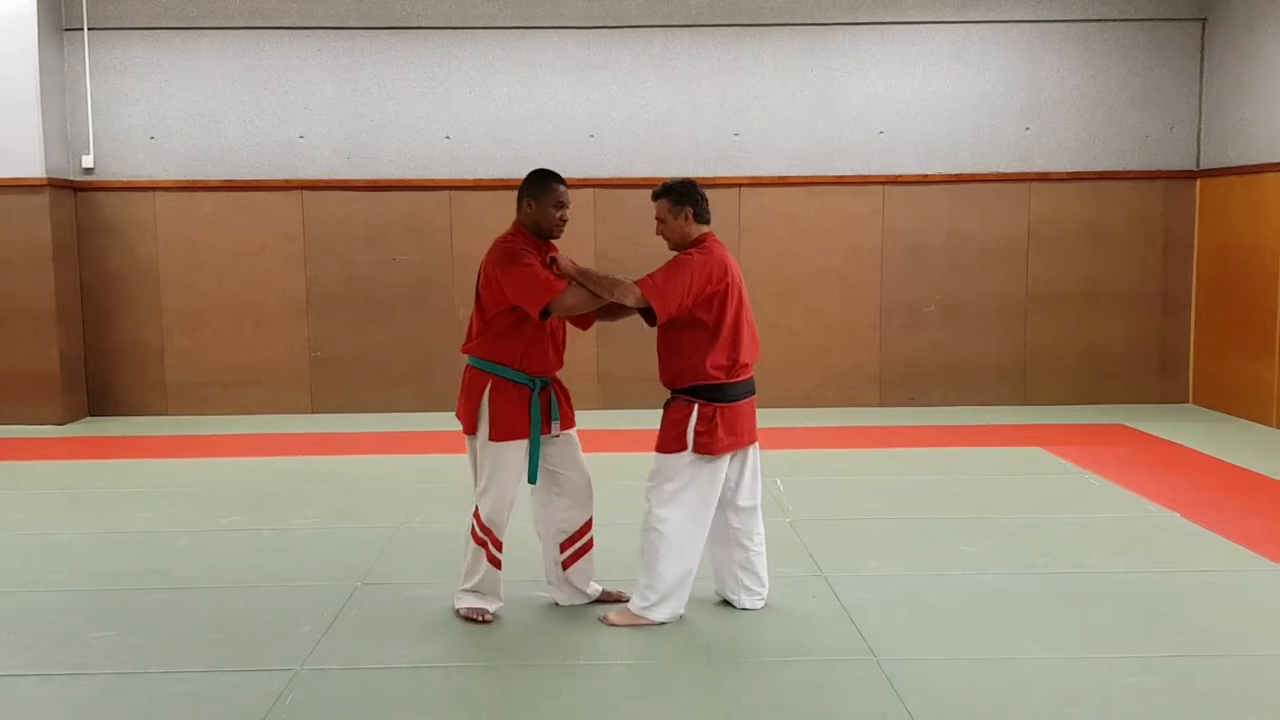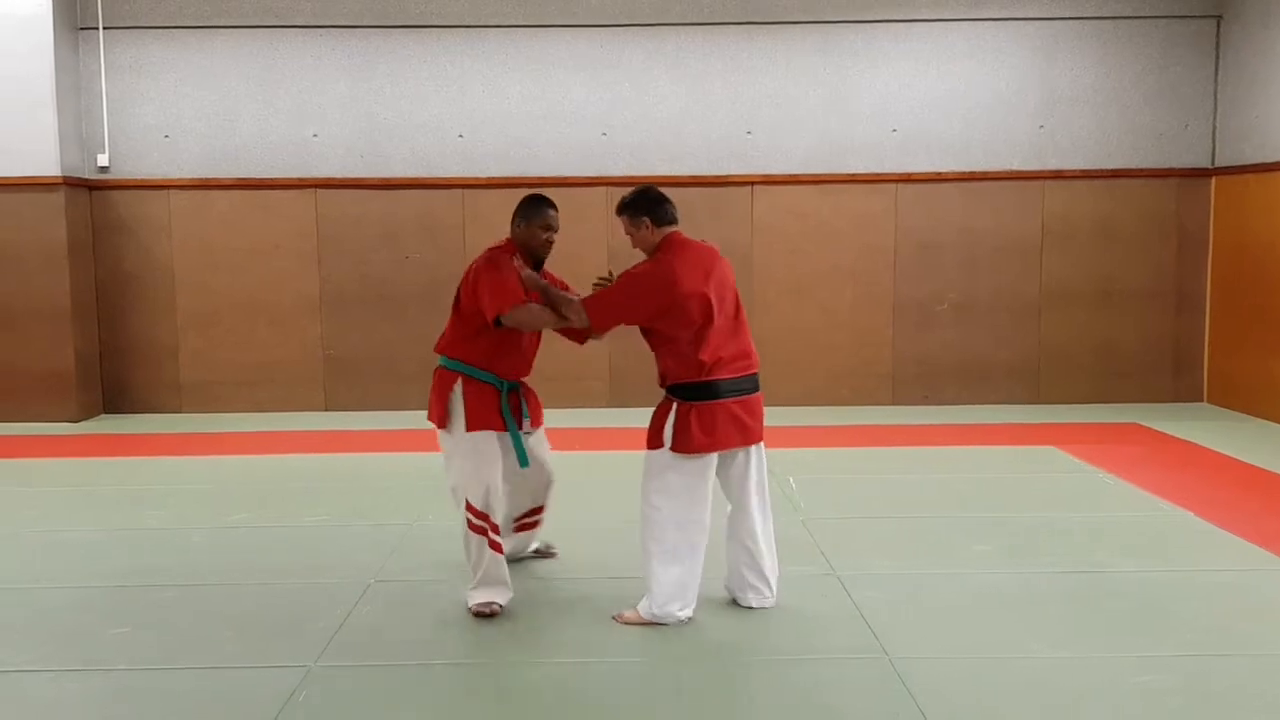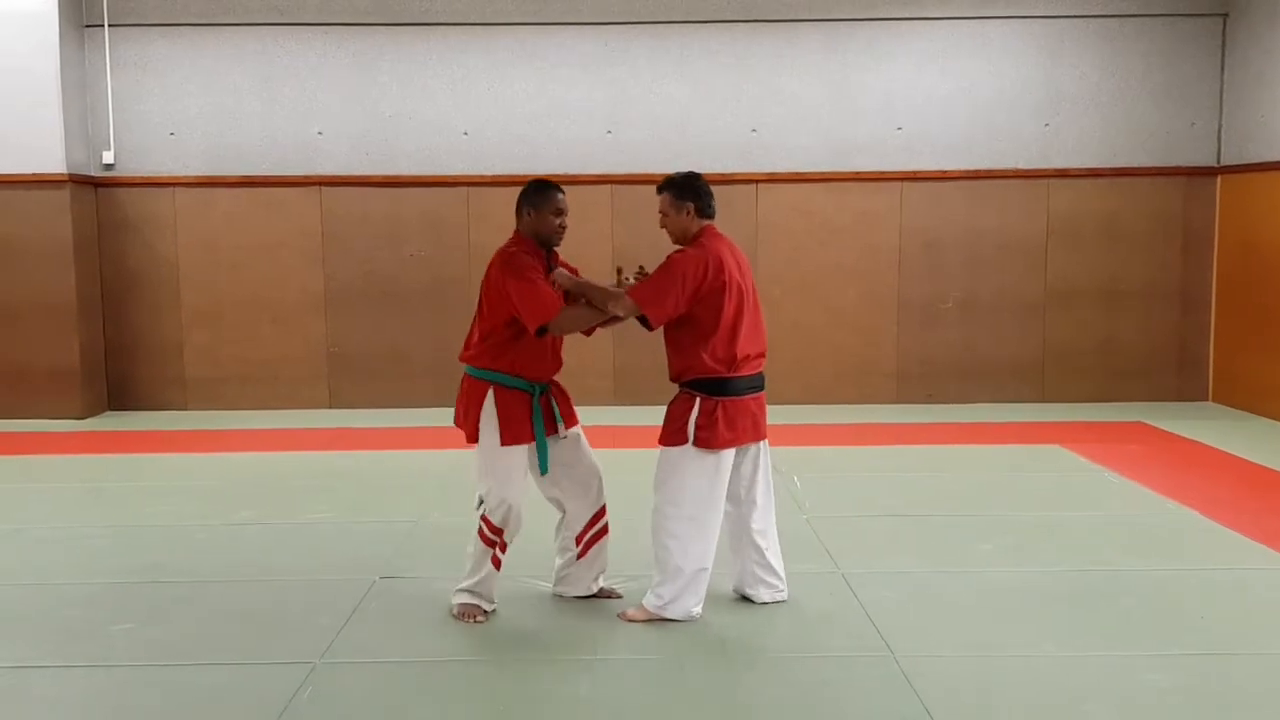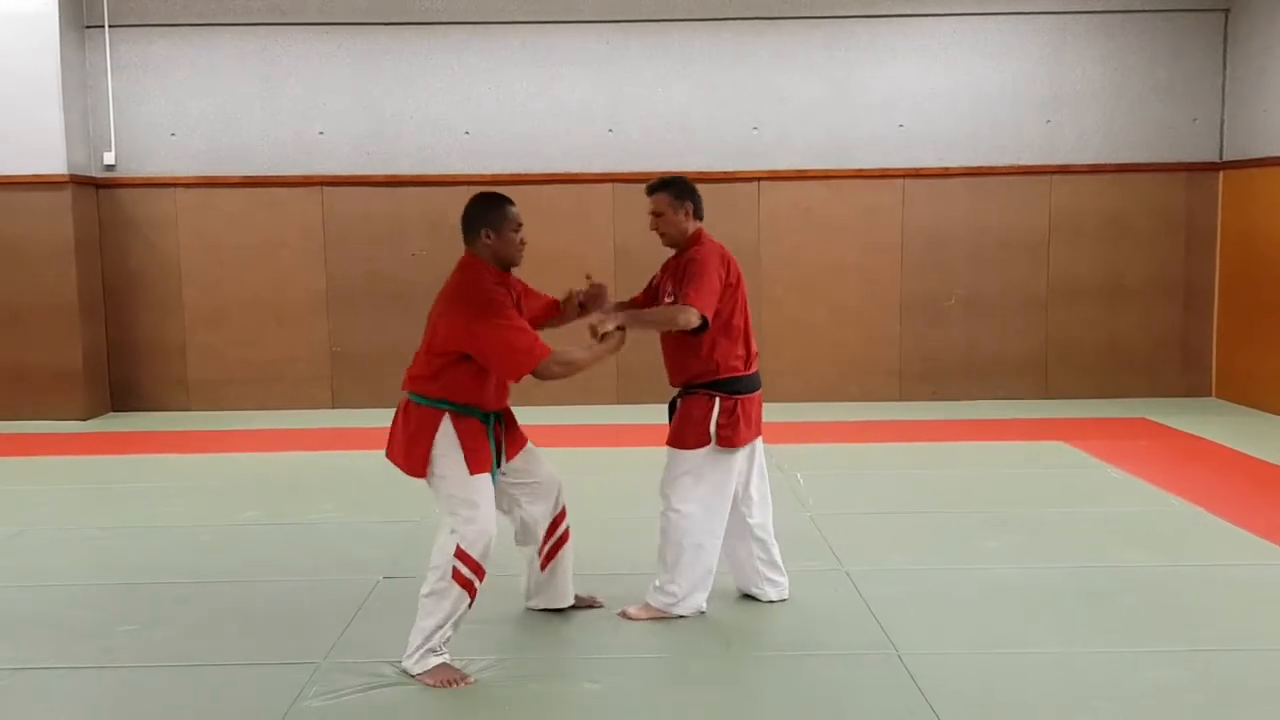
dt=1s
person 1, frame 1
left shoulder: (550, 257)
right shoulder: (509, 253)
left elbow: (590, 310)
right elbow: (563, 301)
left hip: (542, 393)
right hip: (498, 392)
left knee: (570, 489)
right knee: (496, 497)
left ankle: (574, 587)
right ankle: (476, 593)
person 1, frame 2
left shoulder: (542, 276)
right shoulder: (495, 264)
left elbow: (586, 325)
right elbow: (515, 316)
left hip: (509, 389)
right hip: (465, 387)
left knee: (535, 474)
right knee: (479, 486)
left ankle: (516, 542)
right ankle: (486, 589)
person 1, frame 3
left shoulder: (554, 265)
right shoulder: (514, 263)
left elbow: (588, 313)
right elbow: (559, 322)
left hip: (540, 394)
right hip: (499, 396)
left knee: (583, 484)
right knee: (504, 501)
left ankle: (579, 581)
right ankle: (474, 594)
person 1, frame 4
left shoulder: (498, 281)
right shoulder: (474, 296)
left elbow: (547, 314)
right elbow: (545, 365)
left wrist: (577, 304)
right wrist: (606, 349)
left hip: (483, 419)
right hip: (445, 427)
left knee: (541, 491)
right knee: (470, 534)
left ankle: (551, 594)
right ankle: (424, 654)
person 2, frame 1
left shoulder: (699, 262)
right shoulder: (715, 258)
left elbow: (632, 294)
right elbow: (658, 306)
left wrist: (575, 271)
left hip: (704, 407)
right hip: (732, 400)
left knee: (673, 506)
right knee: (737, 504)
left ankle: (653, 605)
right ankle: (747, 590)
person 2, frame 2
left shoulder: (652, 274)
right shoulder: (713, 256)
left elbow: (580, 317)
left wrist: (538, 284)
right wrist: (619, 292)
left hip: (696, 404)
right hip: (743, 395)
left knee: (672, 506)
right knee: (749, 500)
left ankle: (665, 603)
right ankle: (756, 588)
person 2, frame 3
left shoulder: (694, 259)
right shoulder: (728, 253)
left elbow: (624, 307)
left wrist: (575, 283)
right wrist: (653, 285)
left hip: (709, 402)
right hip: (746, 395)
left knee: (683, 503)
right knee: (749, 497)
left ankle: (670, 600)
right ankle: (764, 583)
person 2, frame 4
left shoulder: (707, 258)
right shoulder: (676, 264)
left elbow: (687, 316)
right elbow: (647, 312)
left wrist: (618, 316)
right wrist: (606, 306)
left hip: (717, 401)
right hip: (728, 398)
left knee: (688, 499)
right knee: (743, 499)
left ankle: (675, 598)
right ankle: (767, 583)
